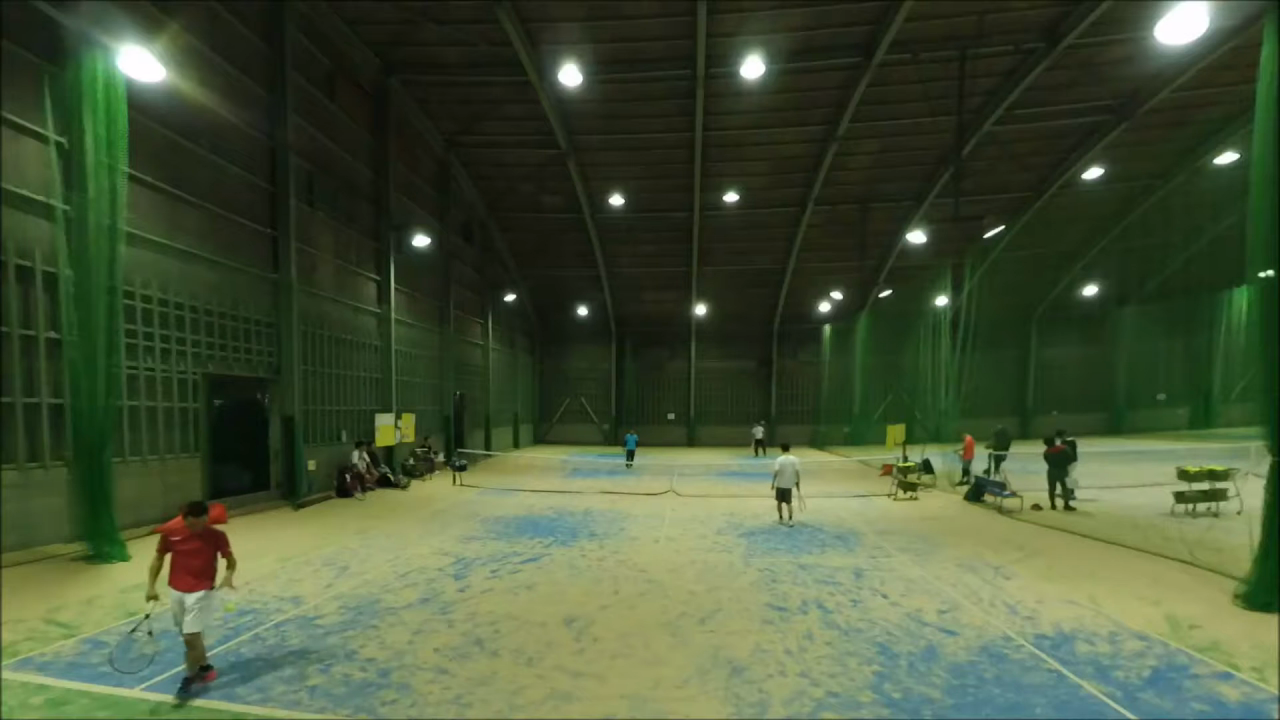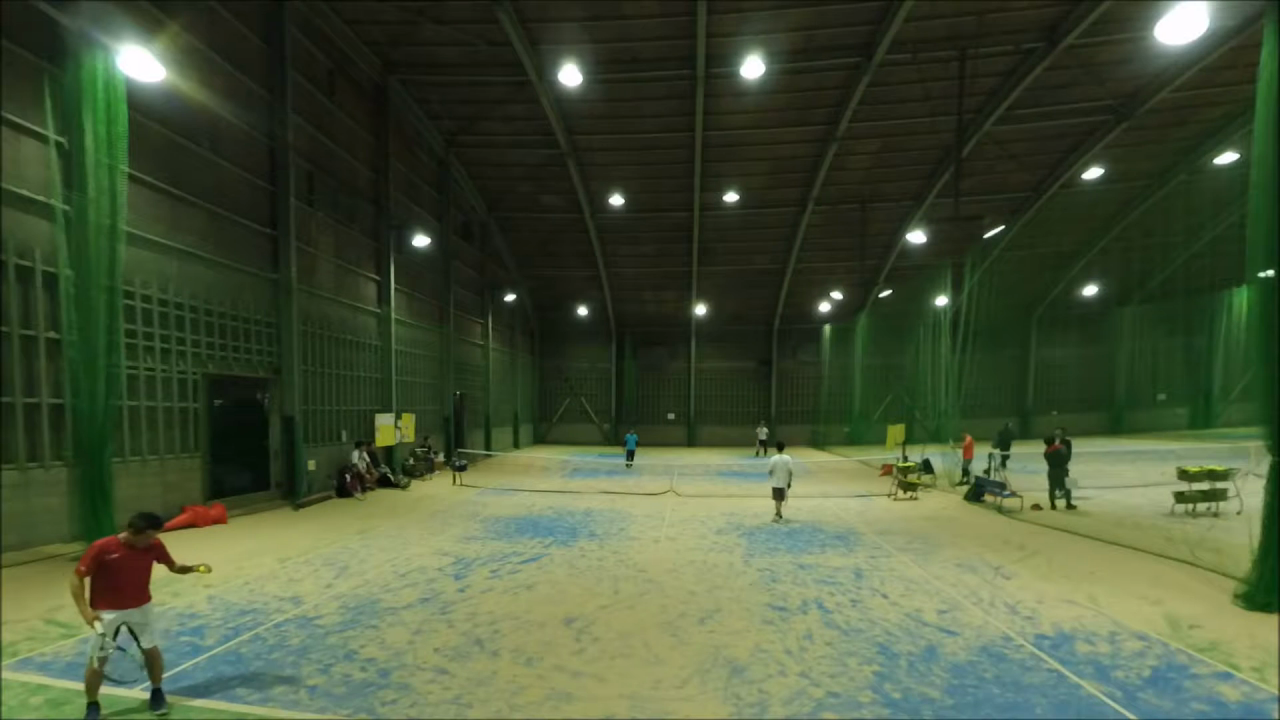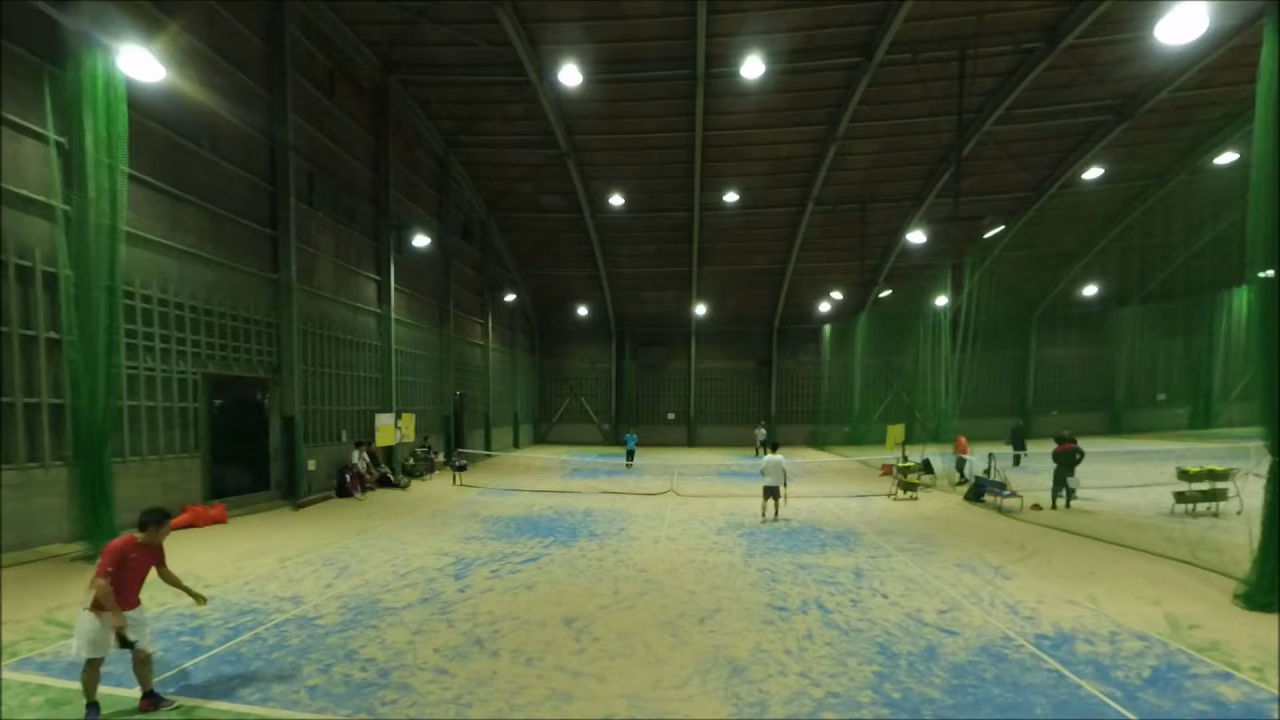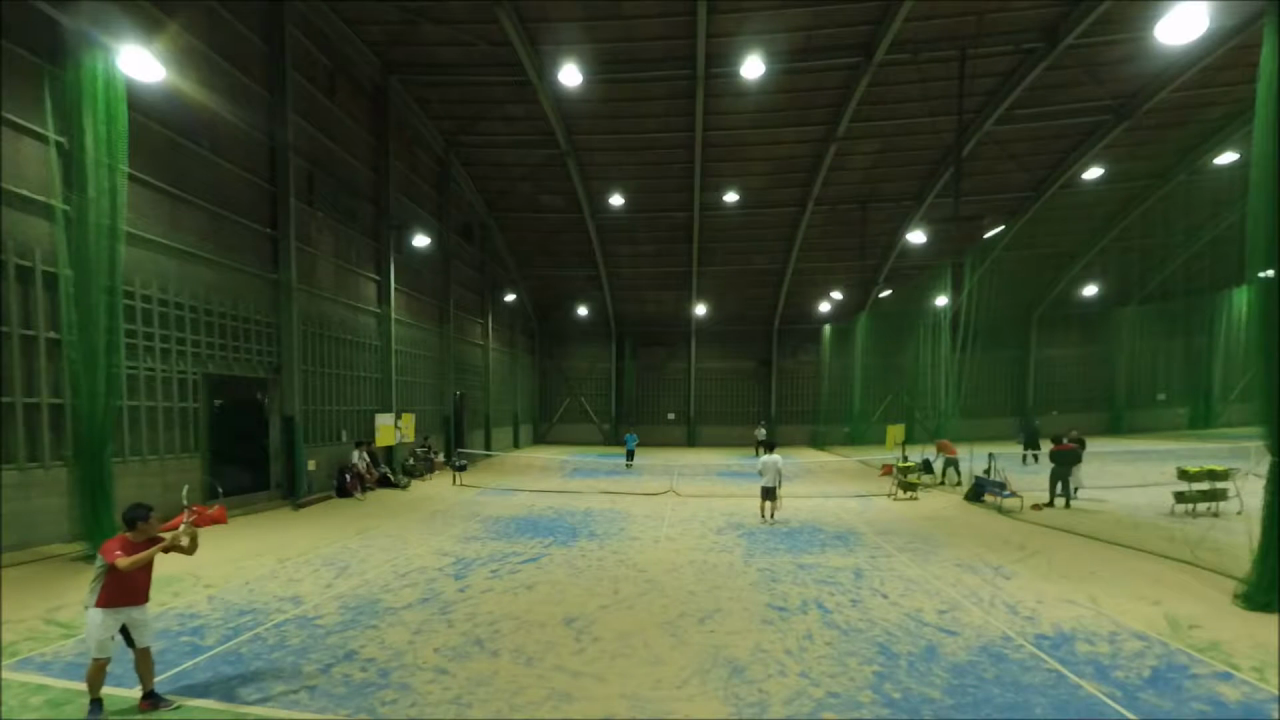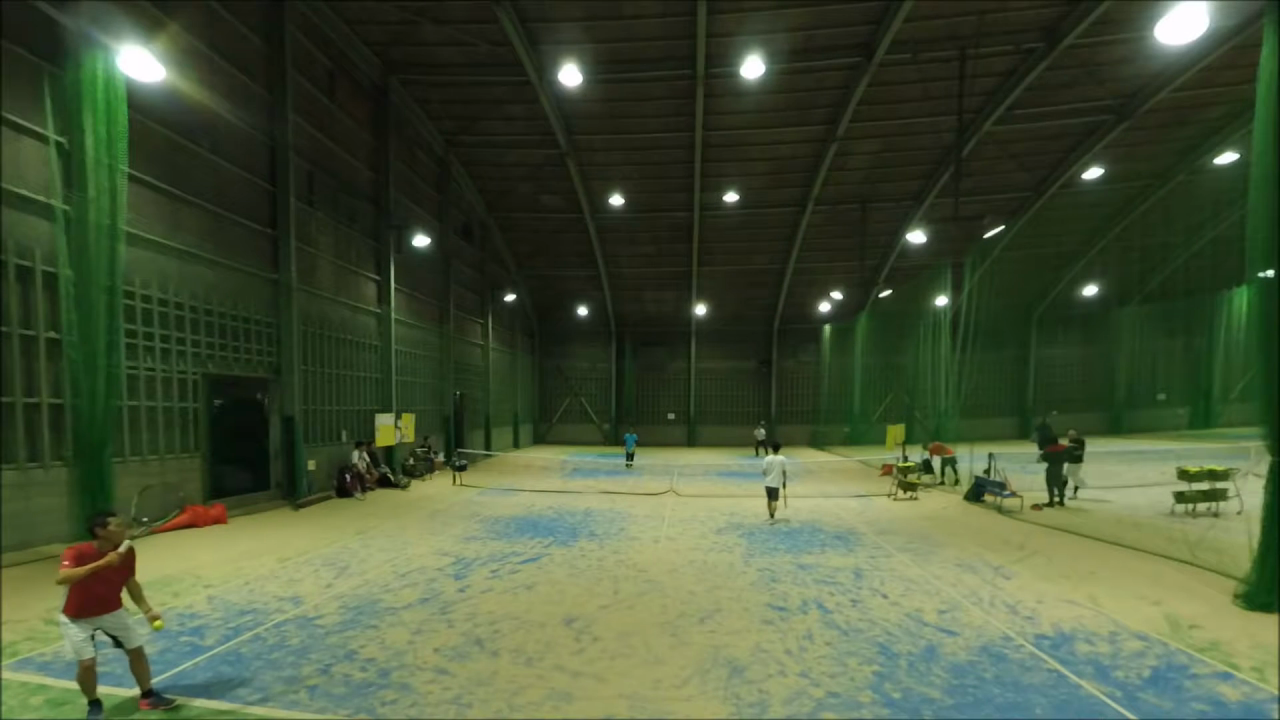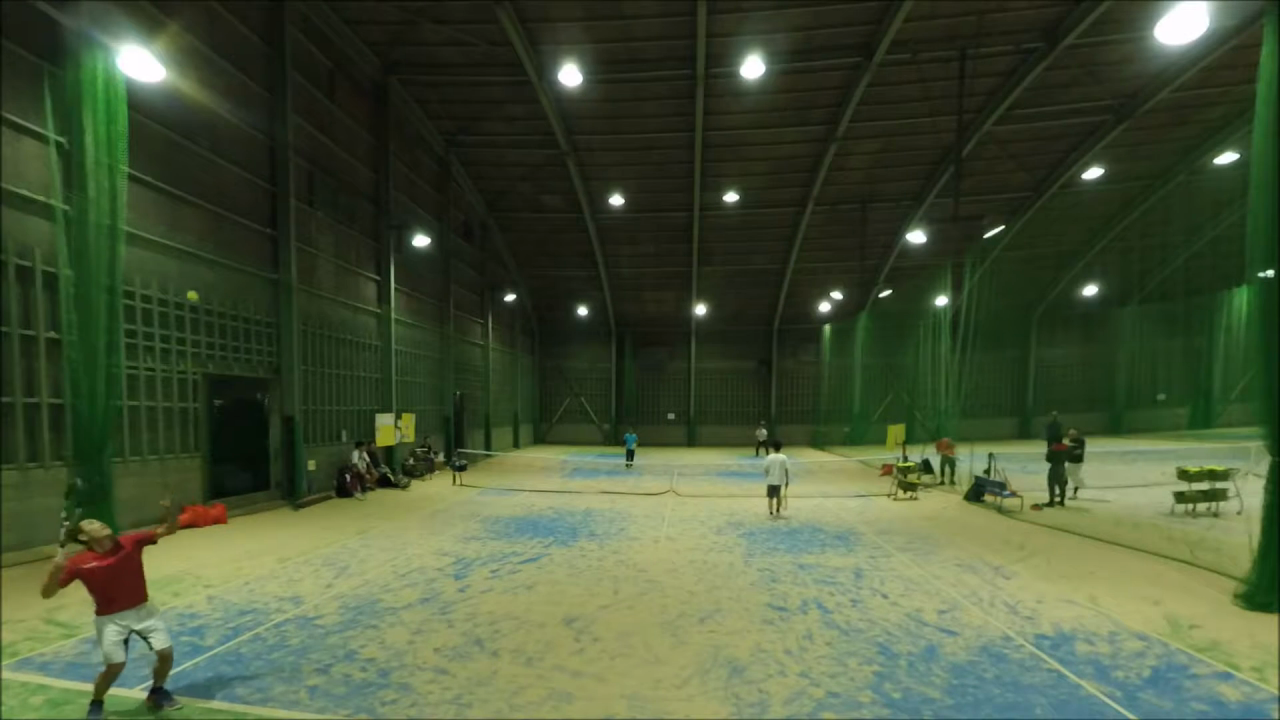
dt=0.7s
person 1, frame 1
left shoulder: (217, 536)
right shoulder: (171, 534)
left elbow: (230, 560)
right elbow: (159, 557)
left wrist: (228, 577)
right wrist: (151, 586)
left hip: (201, 592)
right hip: (176, 590)
left knee: (191, 636)
right knee: (188, 634)
left ankle: (189, 679)
right ankle: (205, 668)
person 1, frame 2
left shoulder: (154, 546)
right shoulder: (100, 549)
left elbow: (173, 566)
right elbow: (77, 579)
left wrist: (193, 568)
right wrist: (85, 610)
left hip: (140, 607)
right hip: (105, 611)
left knee: (152, 651)
right knee: (97, 660)
left ankle: (157, 693)
person 1, frame 3
left shoulder: (155, 547)
right shoulder: (117, 548)
left elbow: (163, 572)
right elbow: (100, 583)
left wrist: (190, 591)
right wrist: (115, 615)
left hip: (130, 608)
right hip: (101, 611)
left knee: (142, 652)
right knee: (93, 661)
left ankle: (148, 696)
person 1, frame 4
left shoulder: (151, 541)
right shoulder: (112, 546)
left elbow: (189, 551)
right elbow: (125, 565)
left wrist: (193, 537)
right wrist: (162, 546)
left hip: (135, 607)
right hip: (104, 610)
left knee: (143, 651)
right knee: (100, 661)
left ankle: (148, 696)
person 1, frame 5
left shoulder: (128, 552)
right shoulder: (77, 553)
left elbow: (131, 584)
right elbow: (62, 579)
left wrist: (148, 610)
right wrist: (101, 563)
left hip: (113, 612)
right hip: (77, 617)
left knee: (136, 650)
right knee: (86, 664)
left ankle: (148, 695)
person 1, frame 6
left shoulder: (130, 542)
right shoulder: (78, 563)
left elbow: (168, 530)
right elbow: (47, 594)
left wrist: (169, 511)
right wrist: (54, 573)
left hip: (142, 610)
right hip: (111, 618)
left knee: (166, 652)
right knee: (115, 666)
left ankle: (157, 692)
